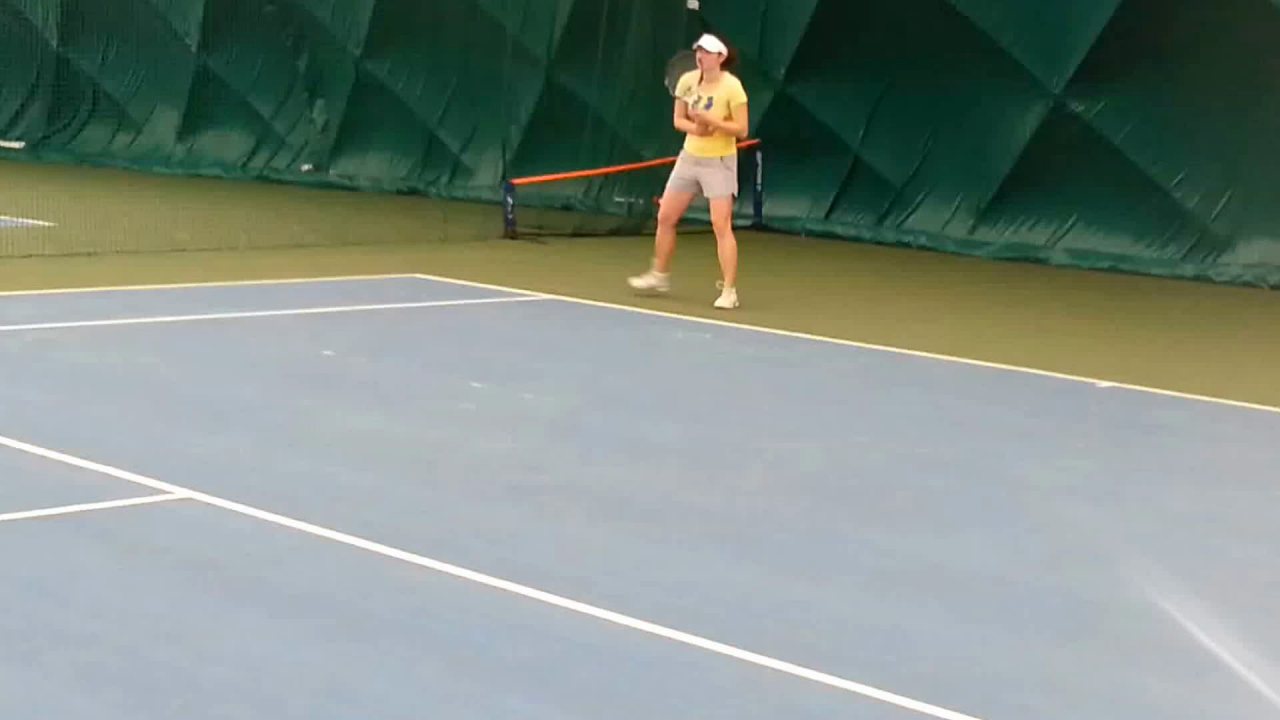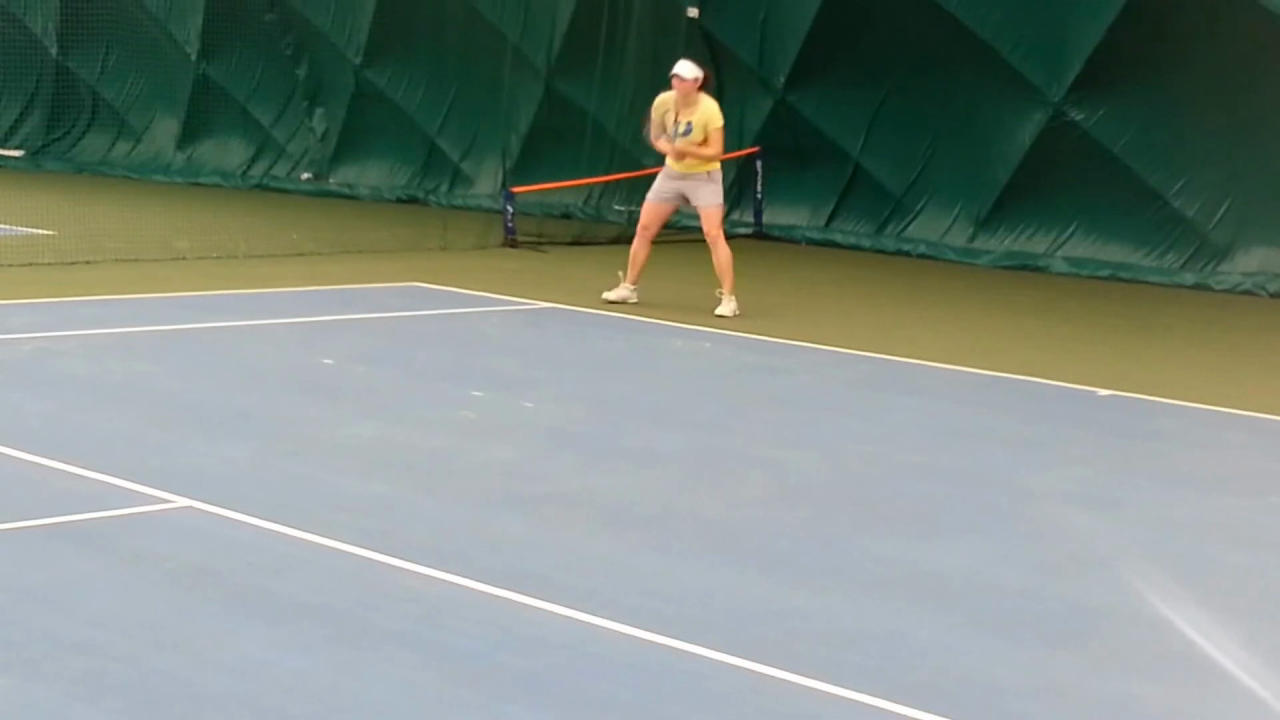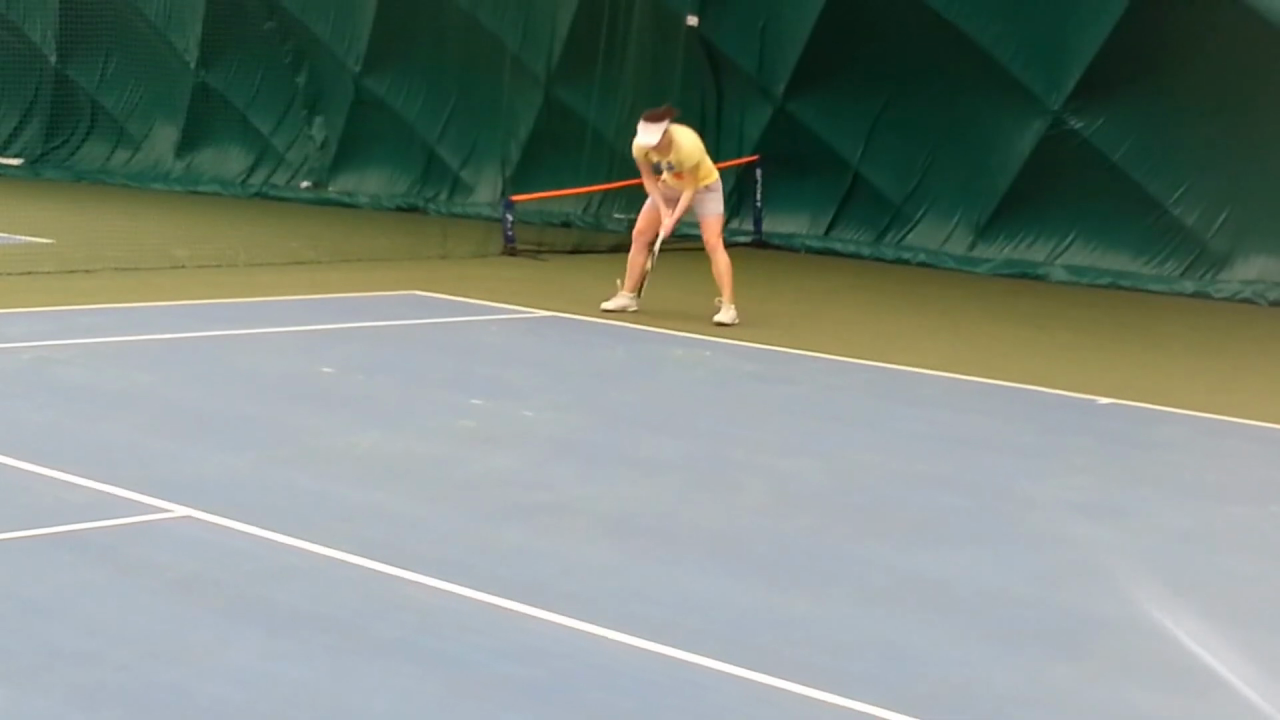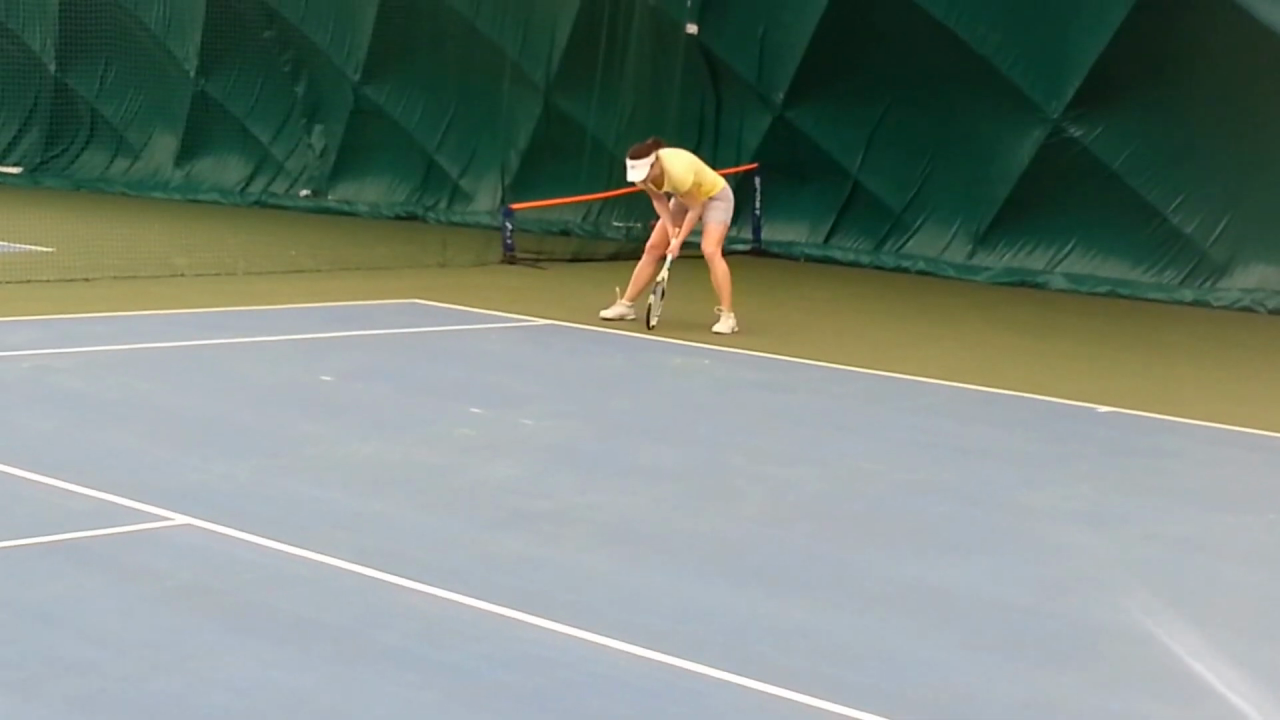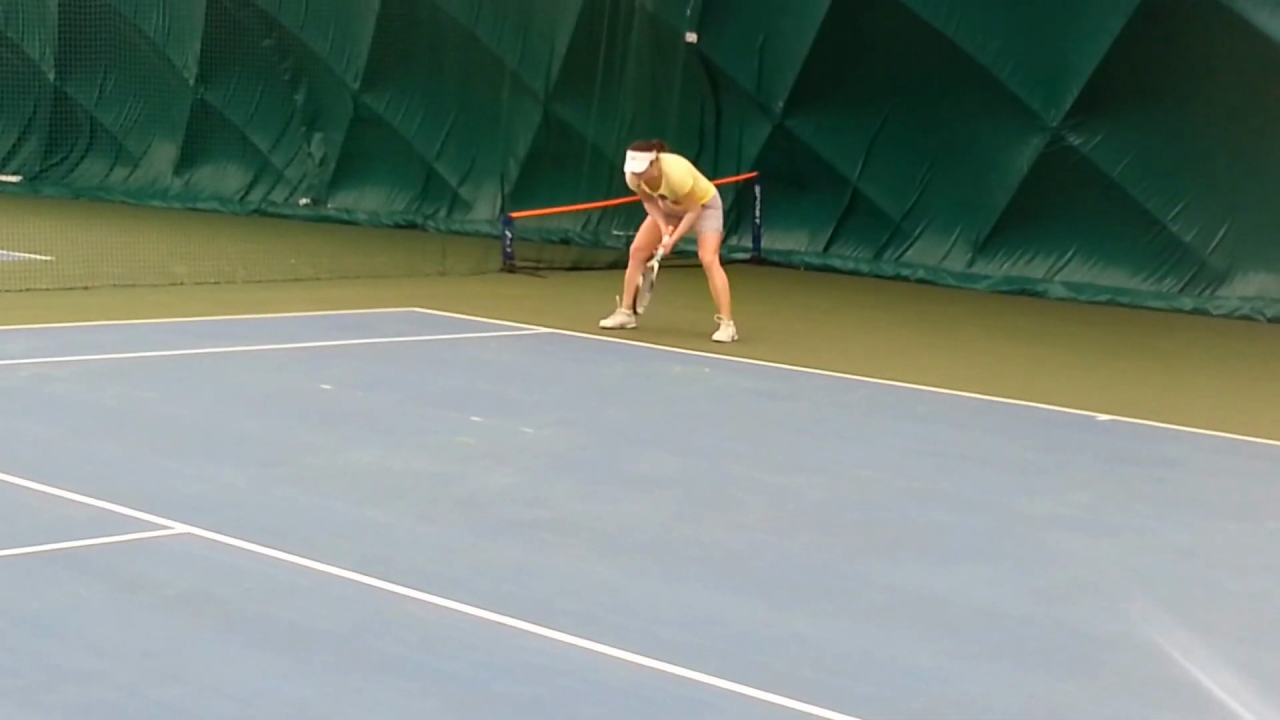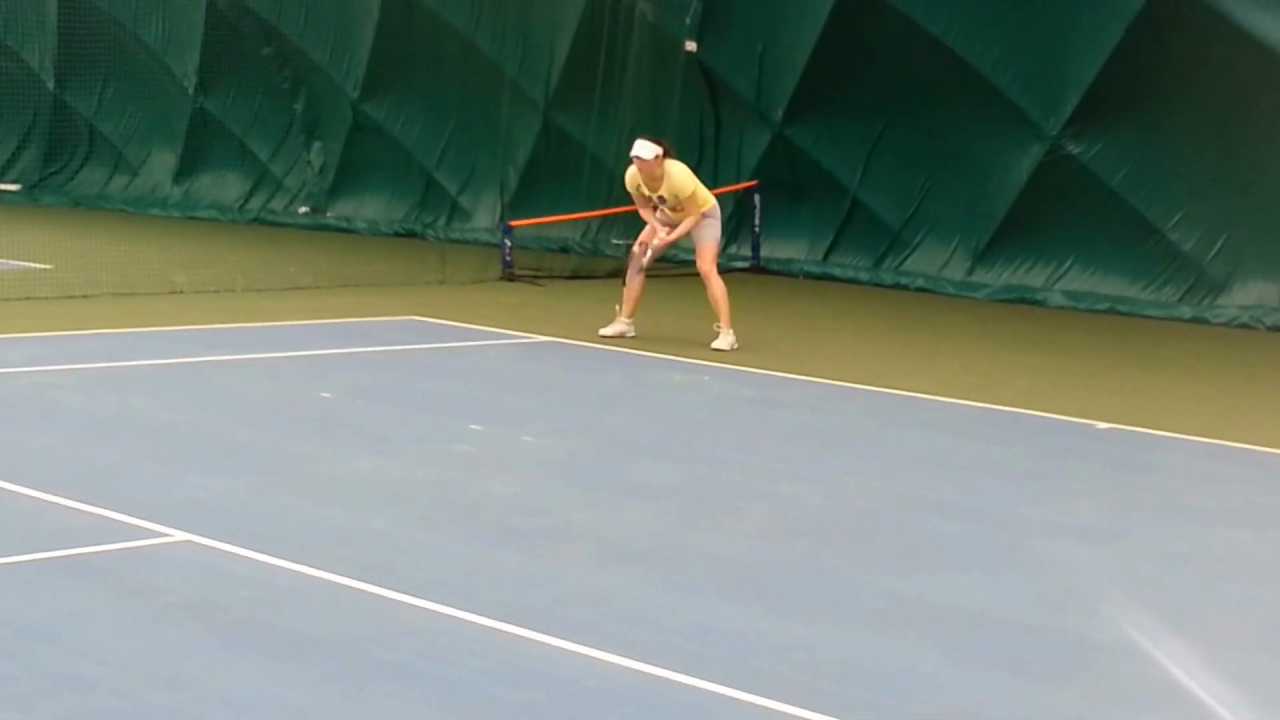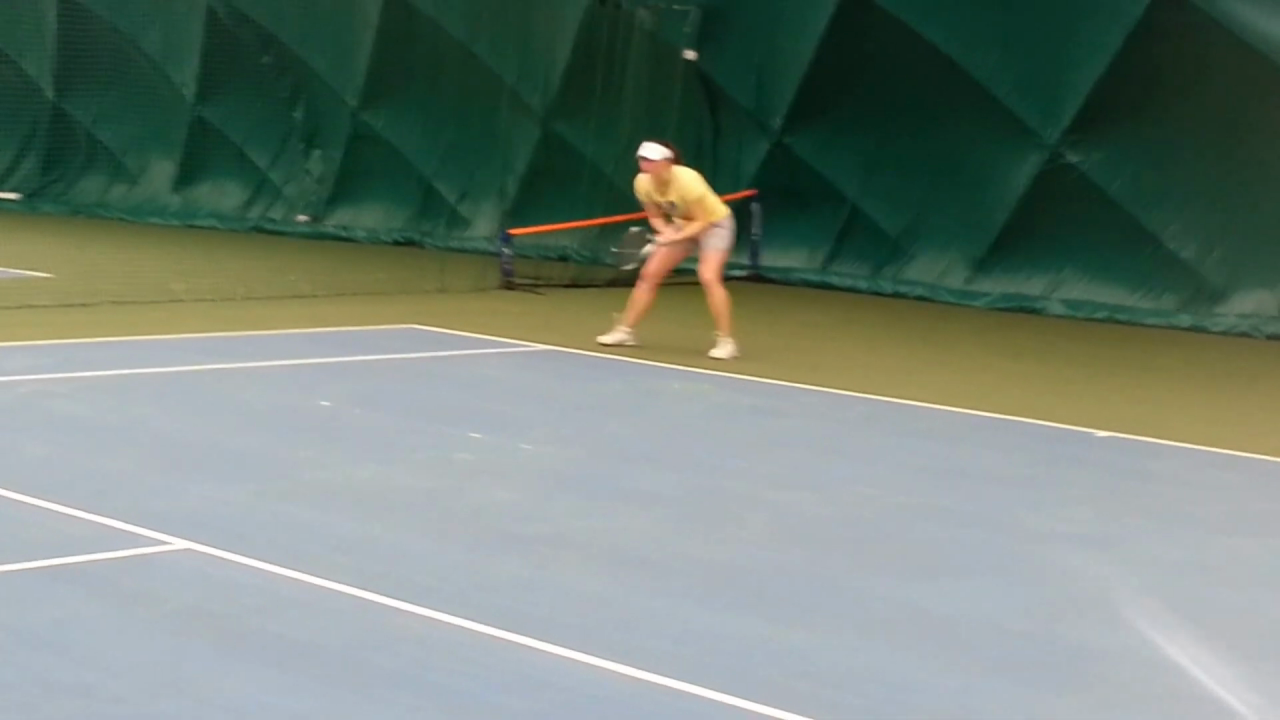
dt=0.3s
person 1, frame 1
left shoulder: (732, 87)
right shoulder: (687, 81)
left elbow: (742, 129)
left wrist: (711, 119)
right wrist: (695, 127)
left hip: (719, 162)
right hip: (689, 158)
left knee: (721, 225)
right knee: (666, 217)
left ankle: (729, 290)
right ankle: (659, 276)
person 1, frame 2
left shoulder: (709, 109)
right shoulder: (662, 102)
left elbow: (716, 152)
right elbow: (656, 139)
left wrist: (686, 149)
right wrist: (671, 150)
left hip: (704, 176)
right hip: (671, 173)
left knee: (713, 234)
right knee: (644, 228)
left ankle: (728, 299)
right ankle: (629, 287)
person 1, frame 3
left shoulder: (686, 144)
right shoulder: (640, 144)
left elbow: (691, 188)
right elbow: (648, 179)
left wrist: (673, 220)
right wrist: (662, 208)
left hip: (706, 186)
right hip: (670, 186)
left knee: (713, 242)
right knee: (640, 235)
left ankle: (728, 307)
right ankle: (627, 295)
person 1, frame 4
left shoulder: (677, 170)
right shoulder: (639, 171)
left elbow: (696, 207)
right elbow: (659, 200)
left wrist: (679, 241)
right wrist: (670, 226)
left hip: (715, 196)
right hip: (684, 198)
left knee: (710, 251)
right knee: (653, 248)
left ankle: (727, 316)
right ankle: (626, 304)
person 1, frame 5
left shoulder: (676, 173)
right shoulder: (632, 175)
left elbow: (694, 210)
right elbow: (649, 201)
left wrist: (673, 239)
right wrist: (662, 225)
left hip: (703, 203)
right hip: (670, 205)
left knee: (709, 260)
right knee: (637, 251)
left ankle: (727, 324)
right ankle: (626, 313)
person 1, frame 6
left shoulder: (678, 176)
right shoulder: (632, 176)
left elbow: (694, 215)
right elbow: (644, 208)
left wrist: (670, 238)
right wrist: (658, 227)
left hip: (703, 213)
right hip: (669, 214)
left knee: (707, 269)
right knee: (636, 259)
left ankle: (726, 332)
right ankle: (625, 322)
person 1, frame 7
left shoulder: (687, 181)
right shoulder: (643, 184)
left elbow: (703, 222)
right elbow: (656, 217)
left wrist: (675, 238)
right wrist: (667, 233)
left hip: (714, 223)
right hip: (683, 226)
left knee: (709, 277)
right knee: (649, 275)
left ankle: (726, 341)
right ankle: (625, 330)
